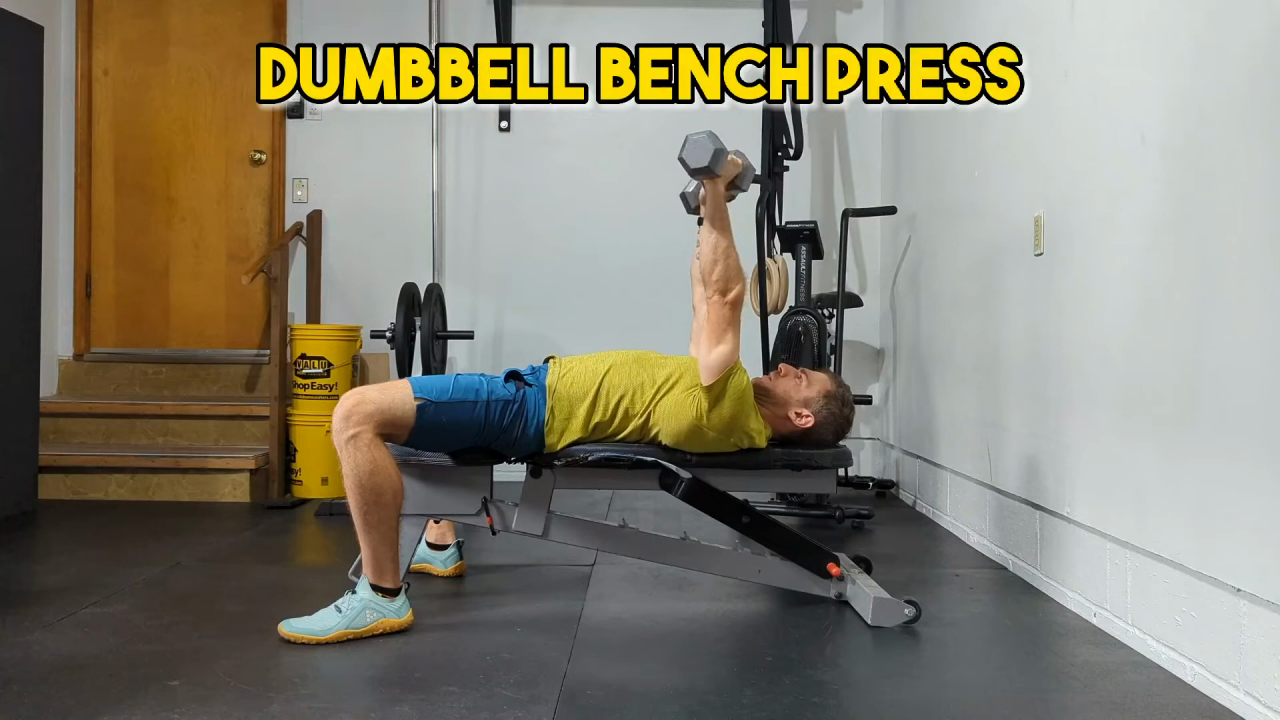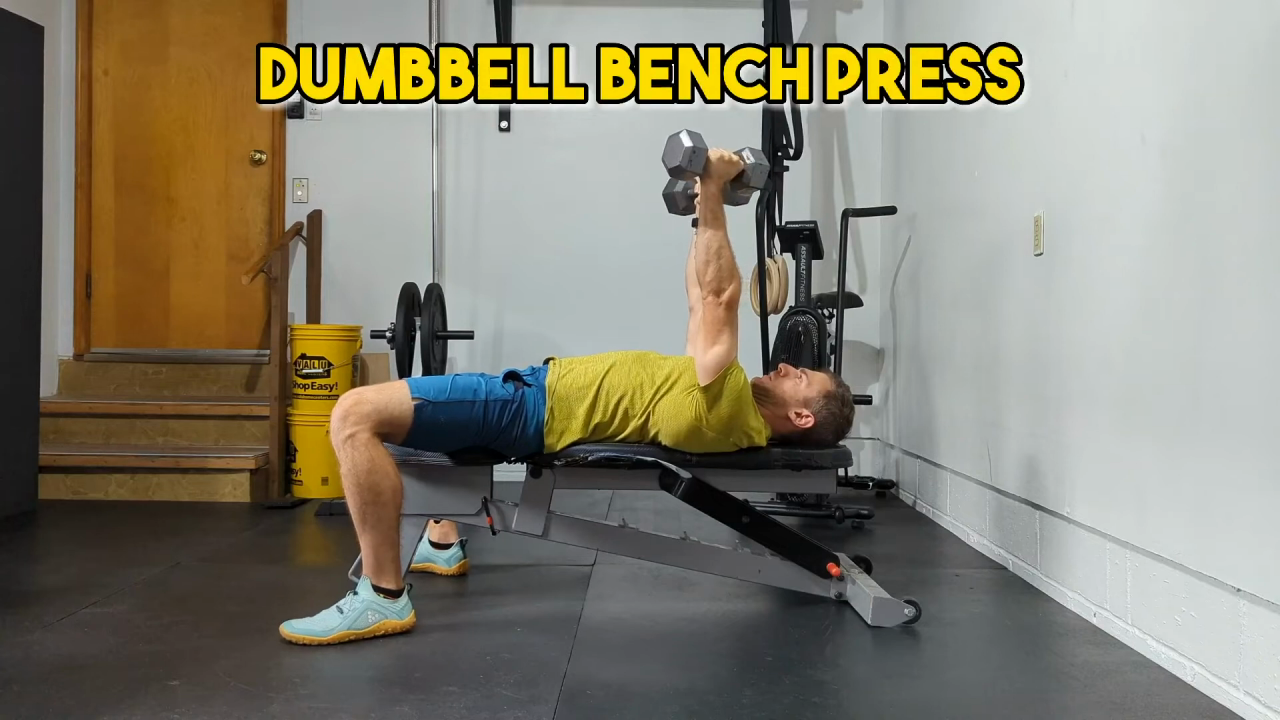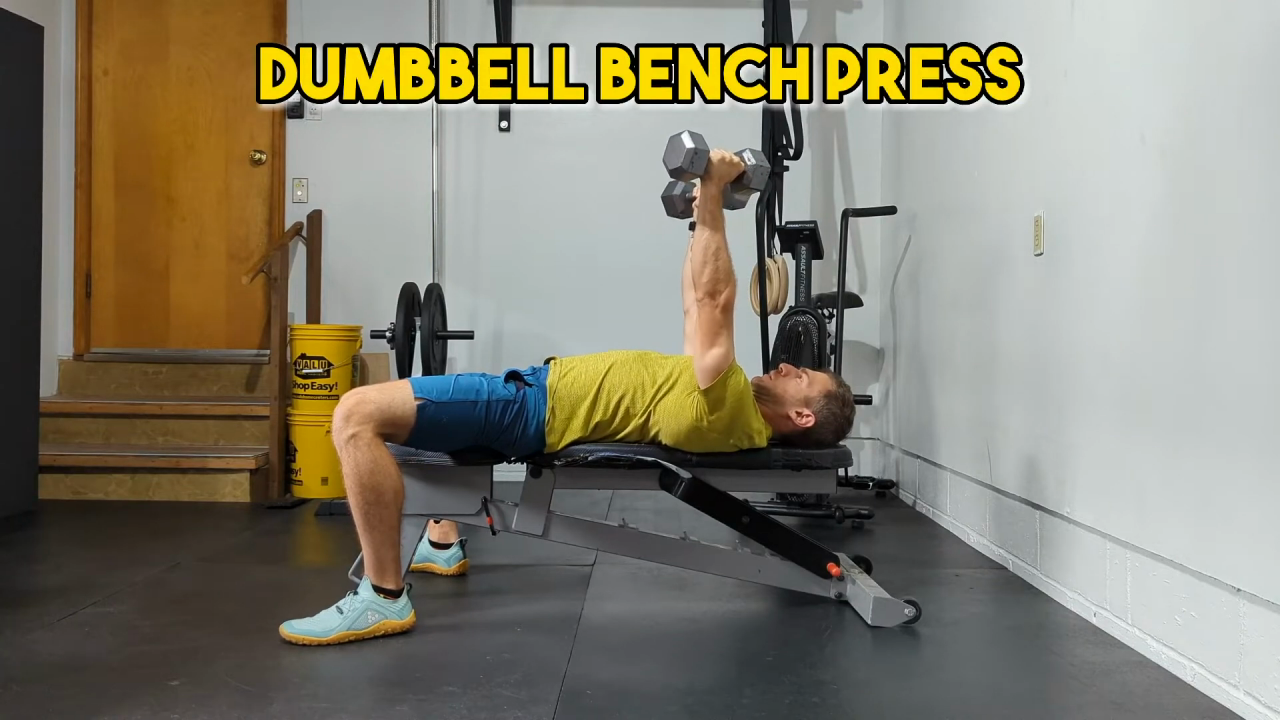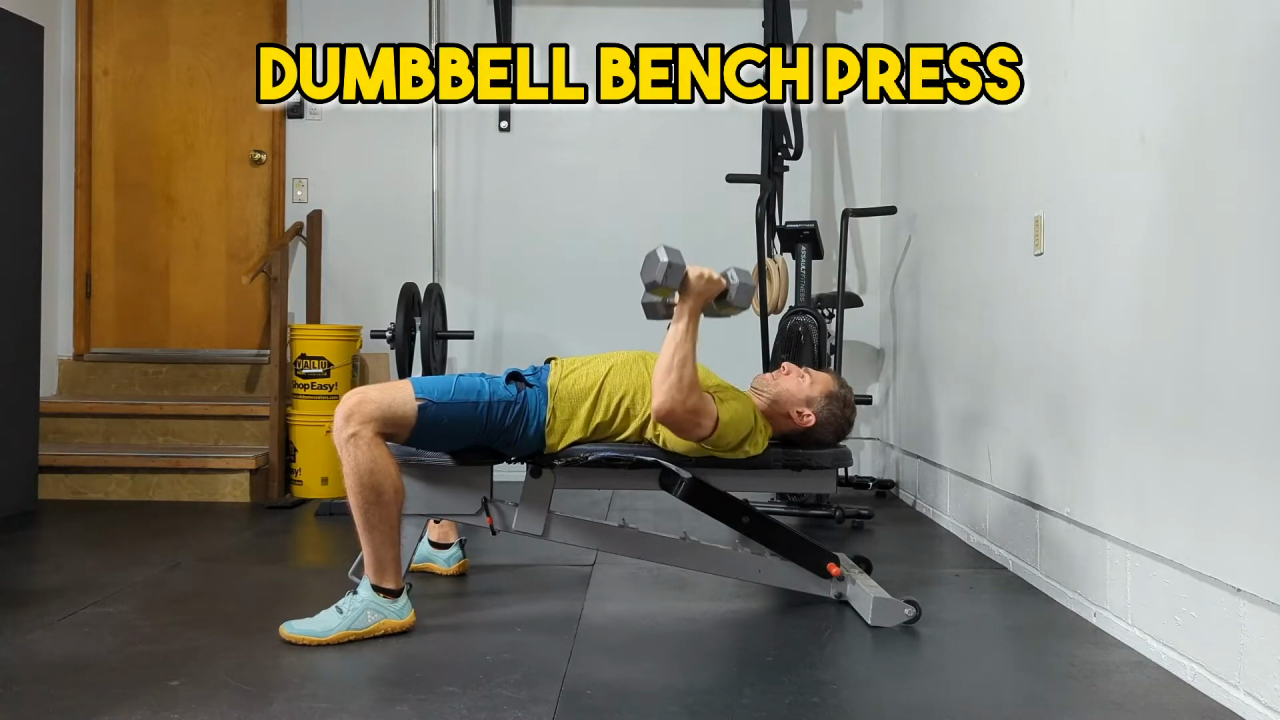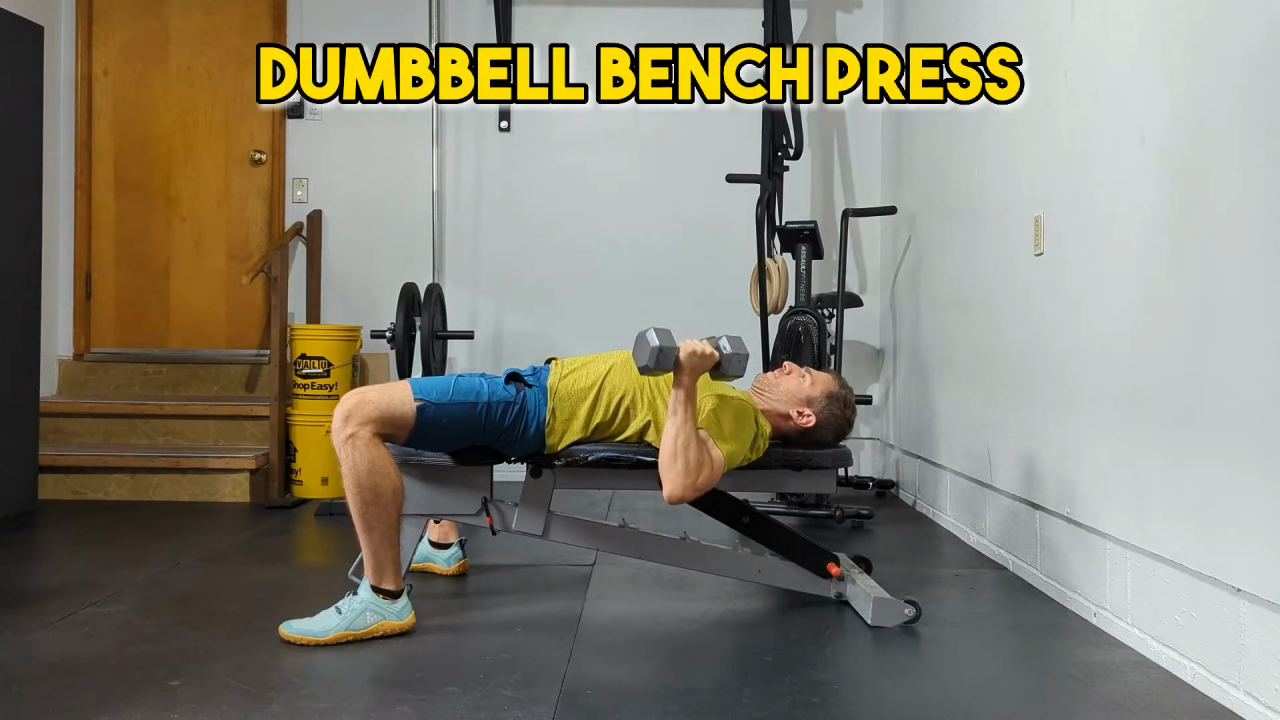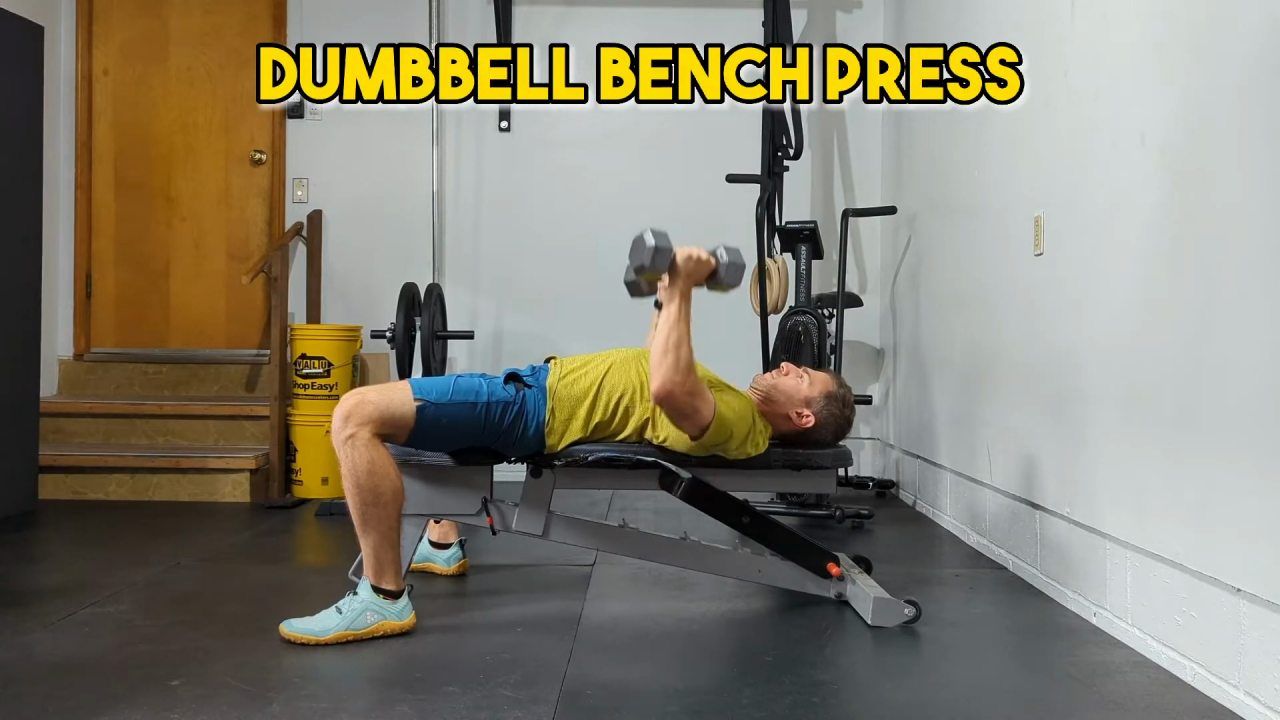
dt=0.7s
person 1, frame 1
left shoulder: (728, 414)
right shoulder: (734, 402)
left elbow: (725, 297)
right elbow: (707, 302)
left wrist: (716, 195)
right wrist: (708, 210)
left hip: (531, 408)
right hip: (543, 384)
left knee: (357, 414)
right knee: (408, 400)
left ankle: (381, 596)
right ankle: (439, 544)
person 1, frame 2
left shoulder: (727, 416)
right shoulder: (736, 407)
left elbow: (720, 296)
right elbow: (703, 302)
left wrist: (712, 194)
right wrist: (706, 205)
left hip: (531, 410)
left knee: (355, 414)
right knee: (413, 402)
left ankle: (383, 596)
right ankle: (442, 544)
person 1, frame 3
left shoulder: (730, 417)
right shoulder: (735, 406)
left elbow: (713, 301)
right elbow: (700, 304)
left wrist: (711, 197)
right wrist: (703, 216)
left hip: (532, 408)
right hip: (544, 386)
left knee: (358, 415)
right knee: (411, 399)
left ankle: (383, 597)
right ankle: (442, 544)
person 1, frame 4
left shoulder: (740, 425)
right shoulder: (738, 409)
left elbow: (667, 404)
left wrist: (690, 307)
right wrist: (687, 307)
left hip: (536, 408)
left knee: (358, 414)
right knee: (419, 405)
left ankle: (384, 597)
right ankle: (441, 544)
person 1, frame 5
left shoulder: (740, 424)
right shoulder: (737, 407)
left elbow: (679, 486)
left wrist: (684, 383)
right wrist: (690, 374)
left hip: (534, 407)
right hip: (544, 384)
left knee: (358, 415)
right knee: (420, 400)
left ankle: (383, 598)
right ankle: (441, 544)
person 1, frame 6
left shoulder: (736, 425)
right shoulder: (735, 405)
left elbow: (664, 386)
right elbow: (666, 366)
left wrist: (683, 289)
right wrist: (672, 291)
left hip: (534, 408)
left knee: (357, 417)
right knee: (413, 399)
left ankle: (384, 598)
right ankle: (442, 545)
